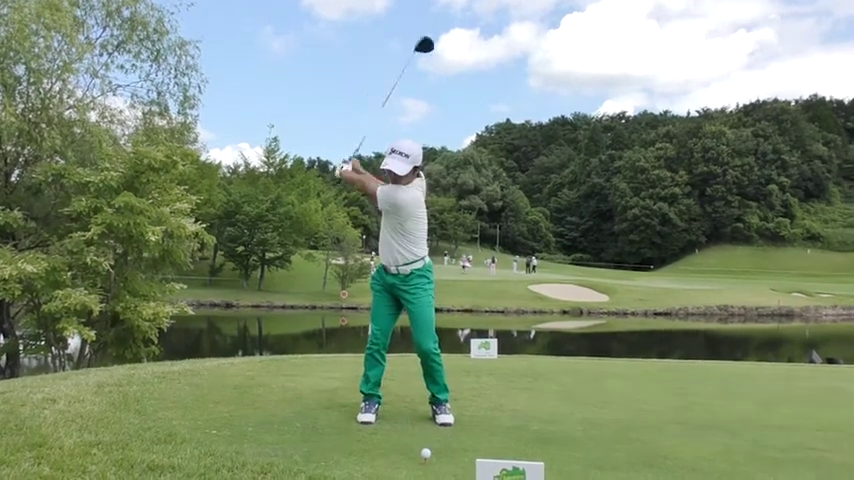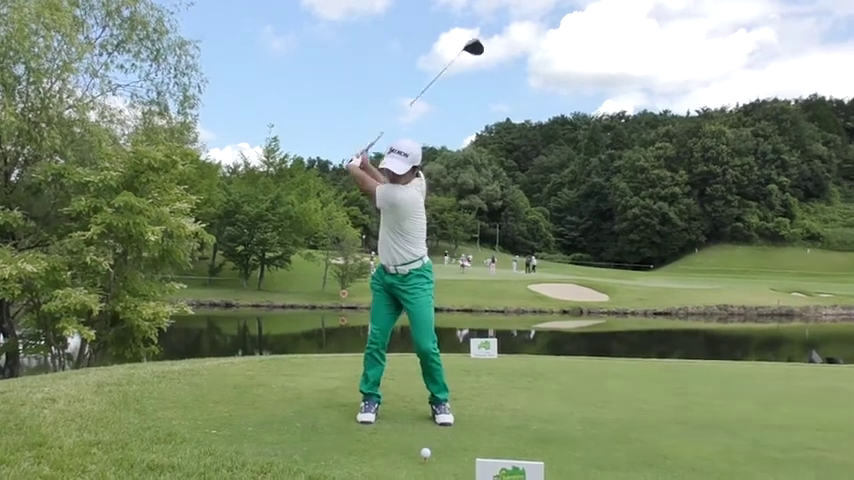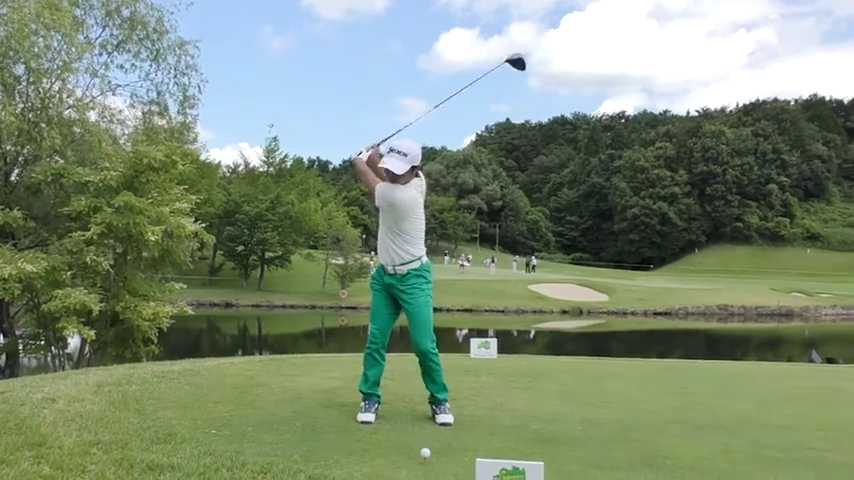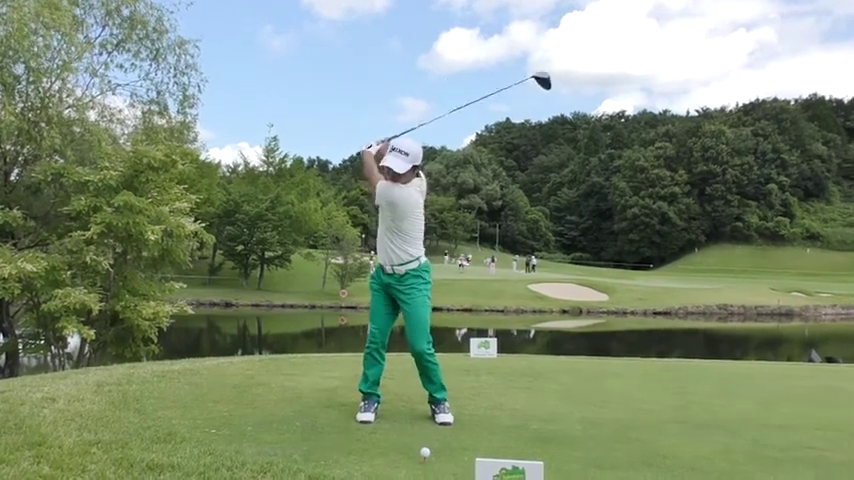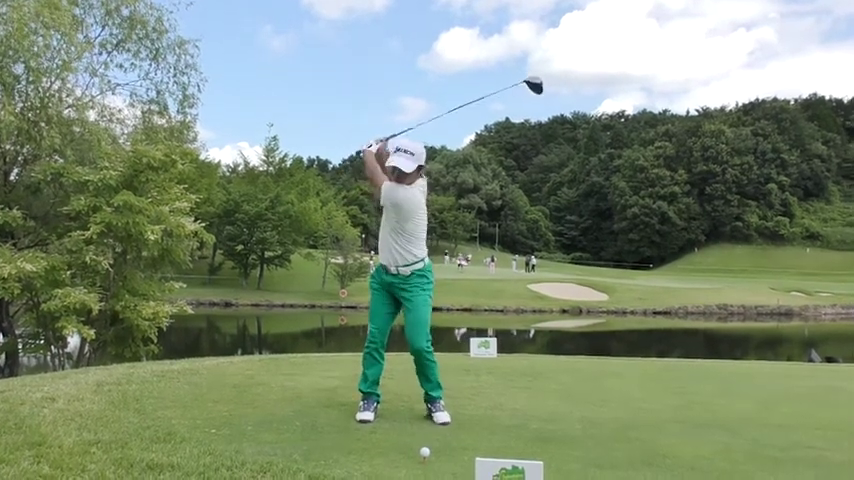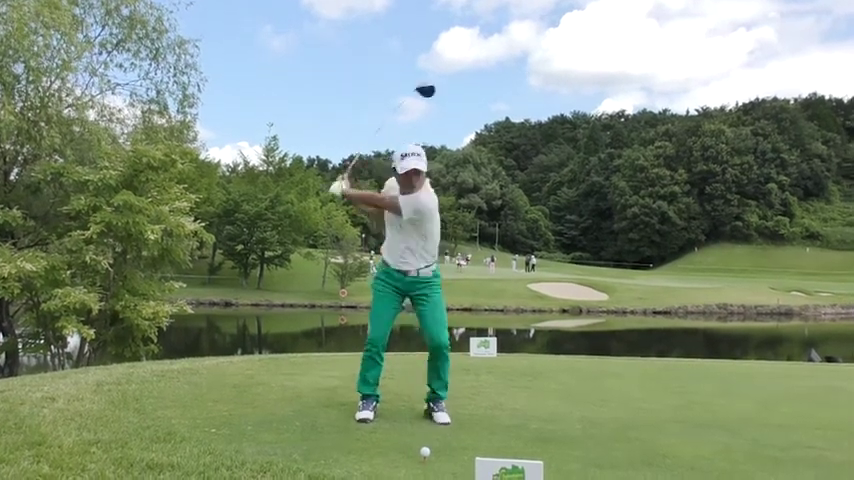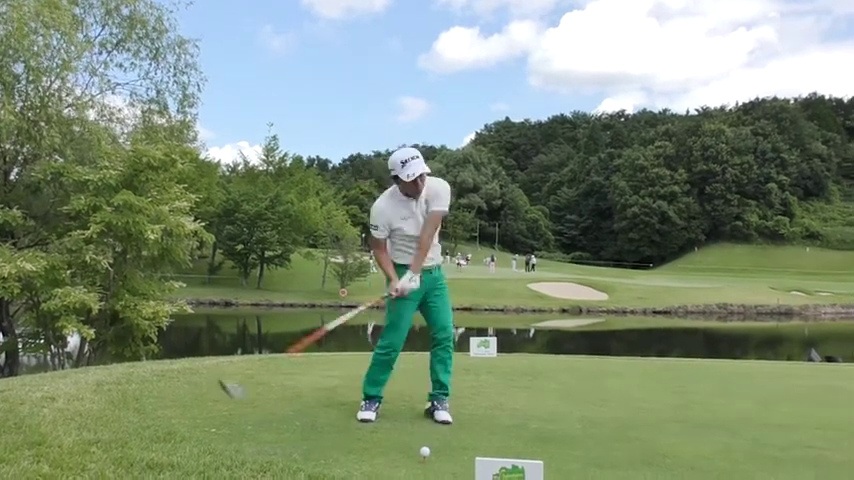
dt=0.1s
person 1, frame 1
left shoulder: (402, 196)
right shoulder: (416, 180)
left elbow: (367, 187)
right elbow: (379, 186)
left wrist: (347, 174)
right wrist: (358, 169)
left hip: (415, 278)
right hip: (386, 275)
left knee: (426, 344)
right knee: (376, 340)
left ankle: (440, 401)
right ankle: (370, 399)
person 1, frame 2
left shoulder: (400, 196)
right shoulder: (417, 181)
left elbow: (369, 184)
right elbow: (382, 182)
left wrist: (354, 167)
right wrist: (366, 165)
left hip: (414, 277)
right hip: (386, 274)
left knee: (425, 344)
right knee: (376, 339)
left ankle: (440, 401)
right ankle: (370, 398)
person 1, frame 3
left shoulder: (398, 196)
right shoulder: (417, 180)
left elbow: (371, 180)
right elbow: (383, 178)
left wrist: (360, 163)
right wrist: (374, 161)
left hip: (413, 277)
right hip: (385, 274)
left knee: (424, 344)
right knee: (376, 339)
left ankle: (439, 401)
right ankle: (370, 398)
person 1, frame 4
left shoulder: (397, 193)
right shoulder: (417, 182)
left elbow: (372, 175)
left wrist: (368, 155)
right wrist: (381, 154)
left hip: (412, 278)
right hip: (384, 275)
left knee: (420, 344)
right knee: (376, 339)
left ankle: (438, 400)
right ankle: (370, 398)
person 1, frame 5
left shoulder: (402, 195)
right shoulder: (418, 183)
left elbow: (375, 176)
left wrist: (369, 154)
right wrist: (381, 154)
left hip: (414, 277)
right hip: (385, 274)
left knee: (419, 342)
right knee: (375, 339)
left ankle: (434, 399)
right ankle: (369, 398)
person 1, frame 6
left shoulder: (425, 198)
right shoulder: (399, 189)
left elbow: (383, 201)
left wrist: (349, 192)
left hip: (425, 278)
right hip: (391, 274)
left knee: (440, 340)
right knee: (376, 339)
left ankle: (437, 400)
right ankle: (368, 398)
person 1, frame 7
left shoulder: (438, 187)
right shoulder: (383, 207)
left elbow: (427, 234)
right elbow: (379, 249)
left wrist: (415, 270)
right wrist: (393, 279)
left hip: (431, 274)
right hip: (400, 275)
left knee: (444, 337)
right knee: (391, 342)
left ankle: (438, 399)
right ankle: (371, 398)
